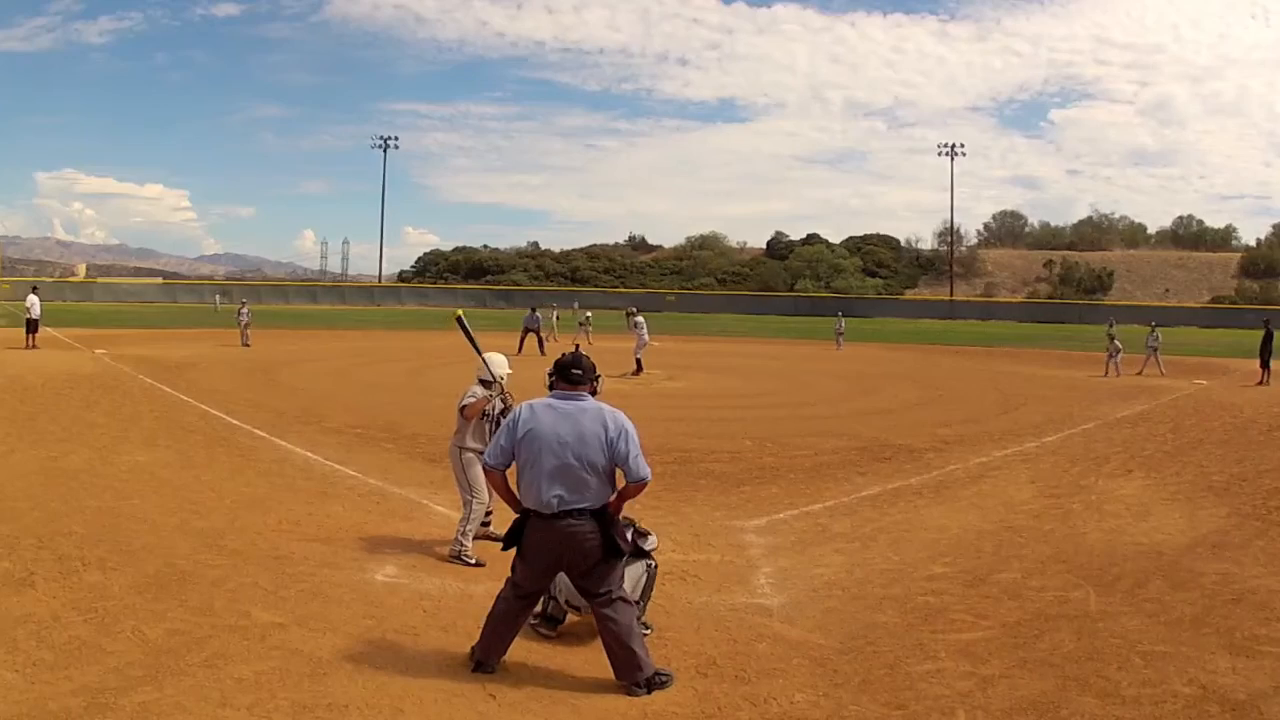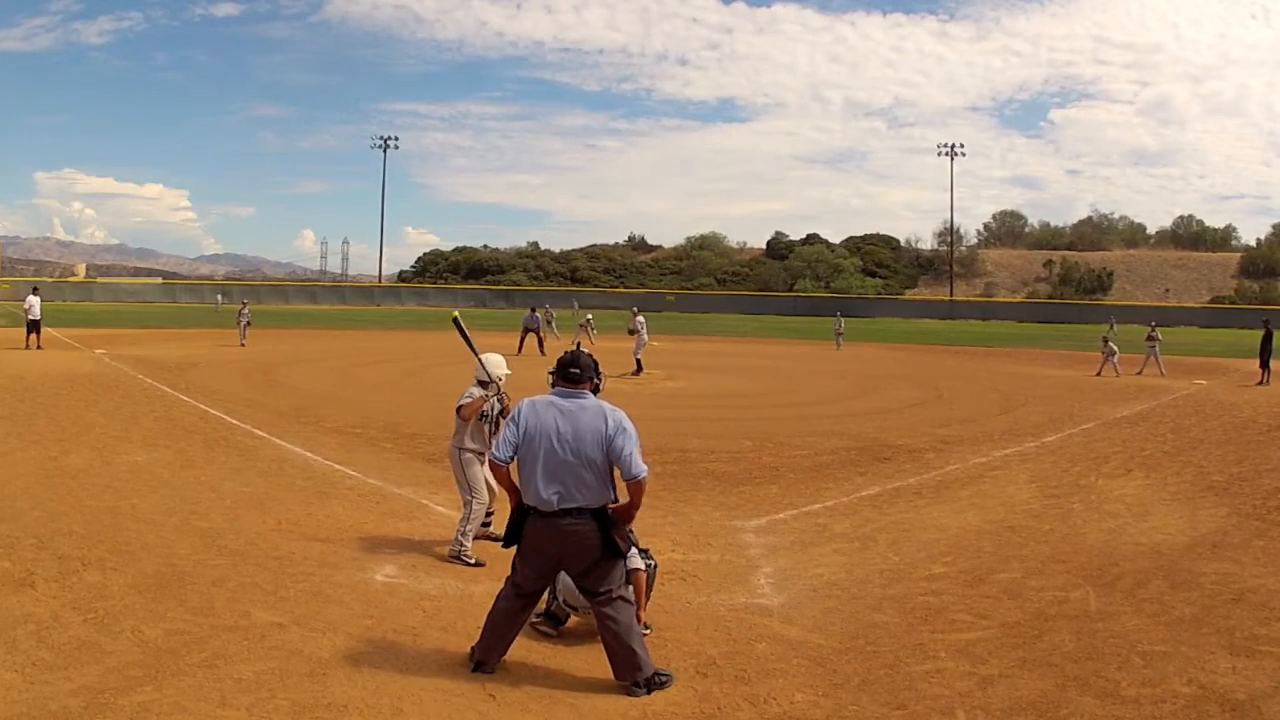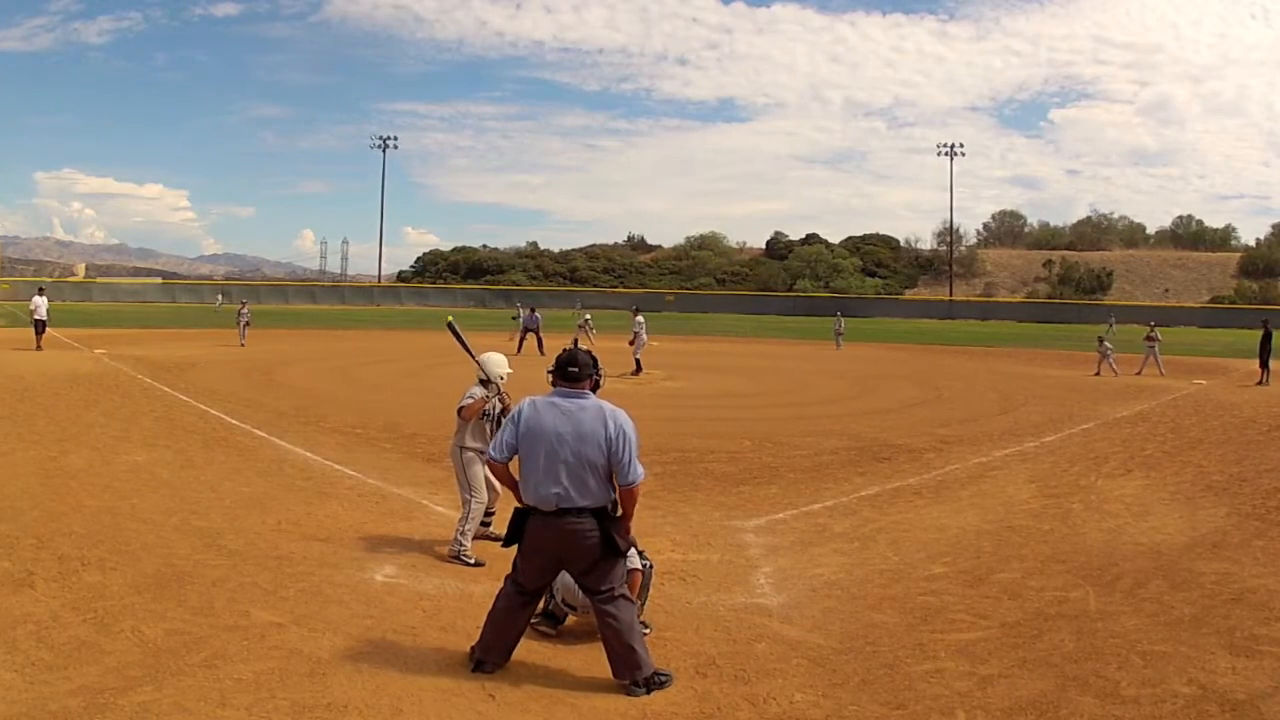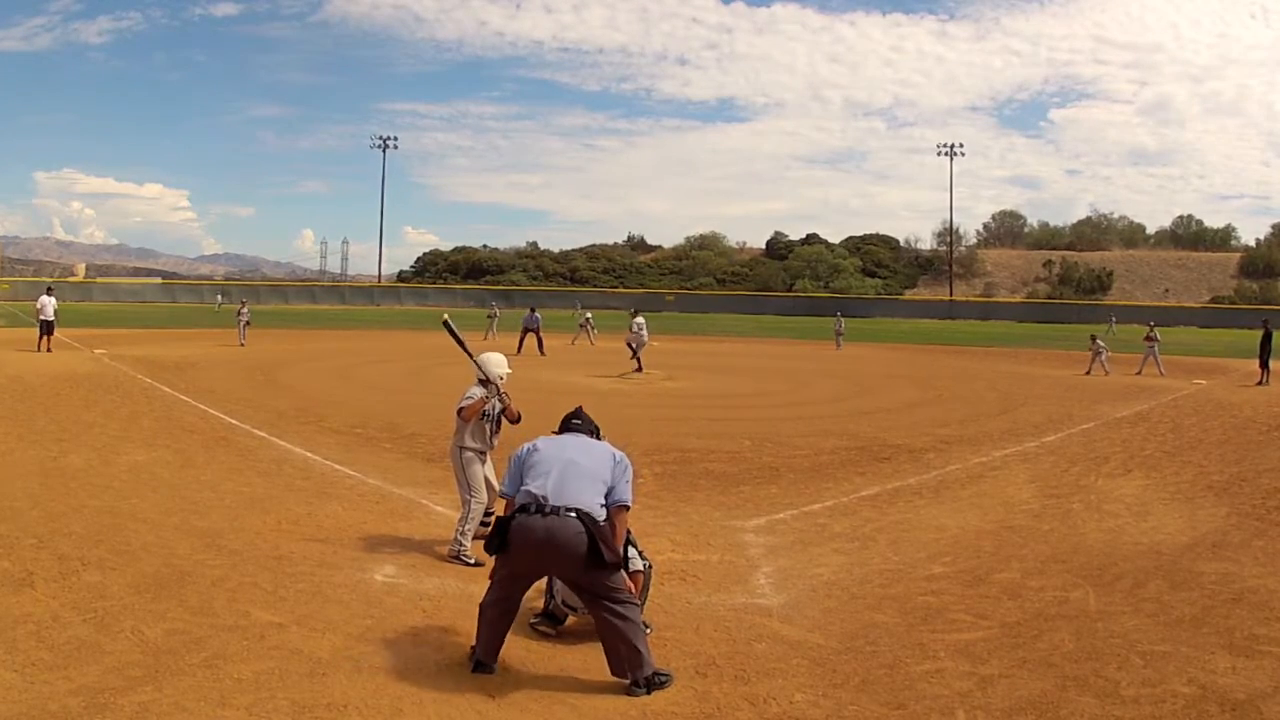
dt=1s
person 1, frame 1
left shoulder: (524, 414)
right shoulder: (612, 419)
left elbow: (492, 466)
right elbow: (640, 479)
left wrist: (517, 506)
right wrist: (618, 501)
left hip: (539, 528)
right hip: (592, 530)
left knee: (517, 594)
right knee: (610, 602)
left ankle: (485, 657)
right ankle: (640, 676)
person 1, frame 2
left shoulder: (526, 410)
right shoulder: (612, 417)
left elbow: (498, 461)
right elbow: (636, 475)
left wrist: (515, 495)
right wrist: (631, 508)
left hip: (539, 525)
right hip: (591, 528)
left knee: (518, 593)
right knee: (611, 601)
left ankle: (485, 656)
right ankle: (640, 675)
person 1, frame 3
left shoulder: (527, 410)
right shoulder: (613, 418)
left elbow: (495, 460)
right elbow: (629, 483)
left wrist: (518, 491)
right wrist: (625, 520)
left hip: (539, 525)
right hip: (592, 528)
left knee: (519, 592)
right knee: (612, 600)
left ankle: (486, 657)
right ankle: (640, 675)
person 1, frame 4
left shoulder: (530, 447)
right shoulder: (614, 455)
left elbow: (510, 503)
right elbow: (617, 515)
left wrist: (508, 548)
right wrist: (615, 565)
left hip: (525, 527)
right hip: (578, 533)
left knee: (502, 592)
right knee: (618, 600)
person 2, frame 1
left shoulder: (495, 395)
right shoulder: (476, 392)
right elbow: (467, 414)
left wrist: (508, 407)
right wrist: (490, 395)
left hip: (481, 452)
right hip: (466, 452)
left knee: (487, 493)
right knee: (478, 499)
left ankle: (483, 529)
right ankle: (459, 550)
person 2, frame 2
left shoulder: (494, 396)
right shoulder: (474, 393)
right elbow: (464, 413)
left wrist: (506, 408)
right wrist: (487, 395)
left hip: (481, 453)
right hip: (465, 453)
left knee: (491, 493)
right knee: (478, 500)
left ankle: (483, 529)
right ankle: (459, 550)
person 2, frame 3
left shoulder: (497, 394)
right shoulder: (475, 392)
right elbow: (464, 414)
left wrist: (507, 406)
right wrist: (487, 397)
left hip: (483, 452)
right hip: (467, 452)
left knee: (494, 492)
right knee: (477, 499)
left ankle: (482, 529)
right ankle: (458, 550)
person 2, frame 4
left shoulder: (497, 394)
right shoulder: (475, 393)
left elbow: (515, 419)
right elbow: (464, 415)
left wrist: (508, 404)
right wrist: (486, 397)
left hip: (482, 452)
right hip: (466, 452)
left knee: (492, 493)
right knee: (476, 499)
left ankle: (481, 529)
right ankle: (458, 549)
